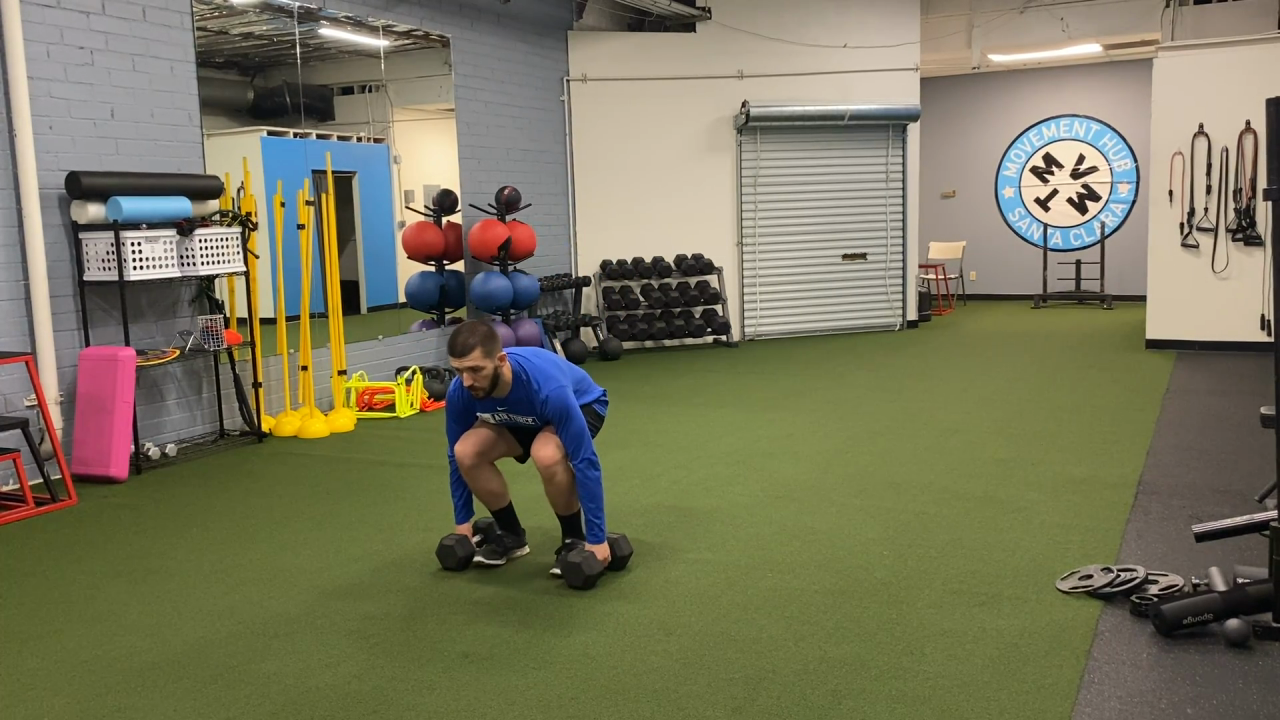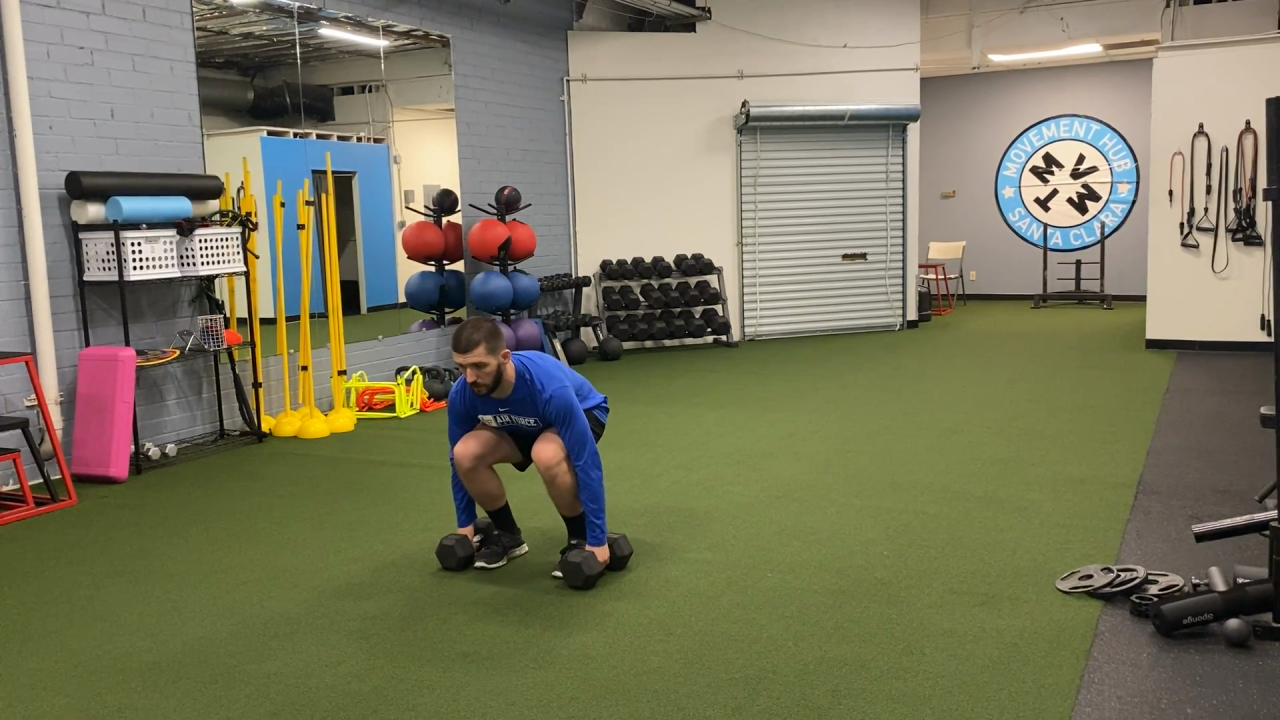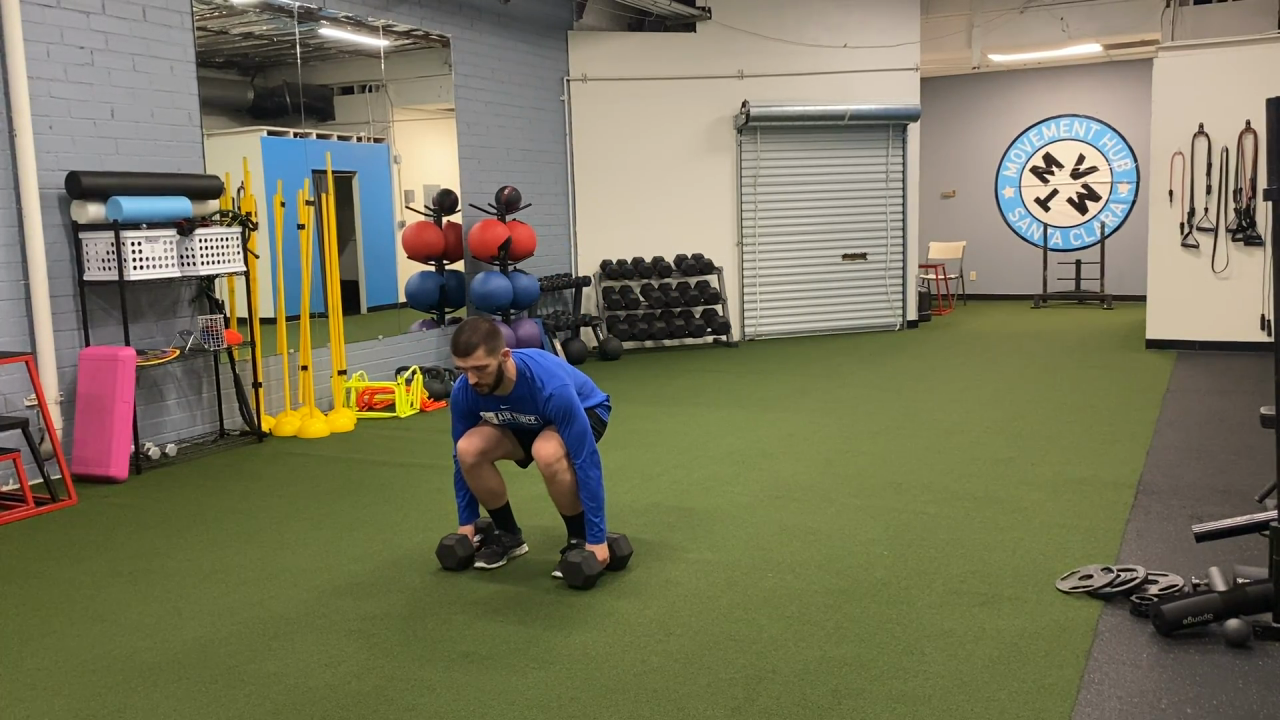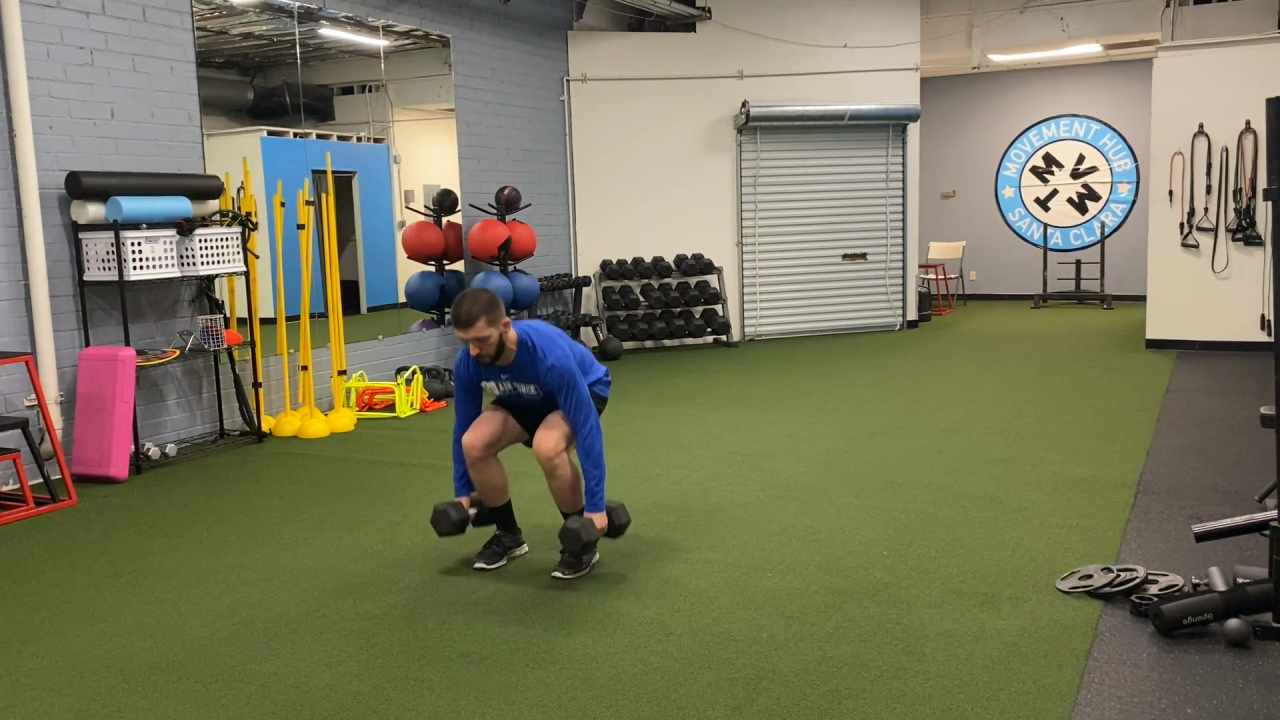
dt=0.5s
person 1, frame 1
left shoulder: (548, 389)
right shoulder: (459, 392)
left elbow: (584, 461)
right elbow: (456, 456)
left wrist: (597, 538)
right wrist: (462, 521)
left hip: (582, 405)
left knee: (546, 454)
right knee: (466, 452)
left ankle: (574, 539)
right ankle: (510, 534)
person 1, frame 2
left shoulder: (550, 390)
right shoulder: (462, 395)
left elbow: (586, 462)
right elbow: (458, 459)
left wrist: (597, 540)
right wrist: (465, 524)
left hip: (583, 412)
left knee: (547, 455)
right knee: (465, 454)
left ankle: (580, 540)
right ankle: (507, 534)
person 1, frame 3
left shoulder: (551, 387)
right shoulder: (464, 392)
left elbow: (586, 460)
right elbow: (462, 458)
left wrist: (596, 538)
right wrist: (466, 522)
left hip: (584, 411)
right hip: (524, 422)
left knee: (547, 453)
right knee: (468, 450)
left ankle: (579, 539)
right ankle: (507, 534)
person 1, frame 4
left shoulder: (551, 356)
right shoulder: (467, 362)
left elbow: (587, 428)
right elbow: (463, 426)
left wrist: (596, 506)
right wrist: (462, 492)
left hip: (584, 389)
right hip: (526, 398)
left knee: (548, 446)
right knee: (475, 443)
right ankle: (508, 534)
